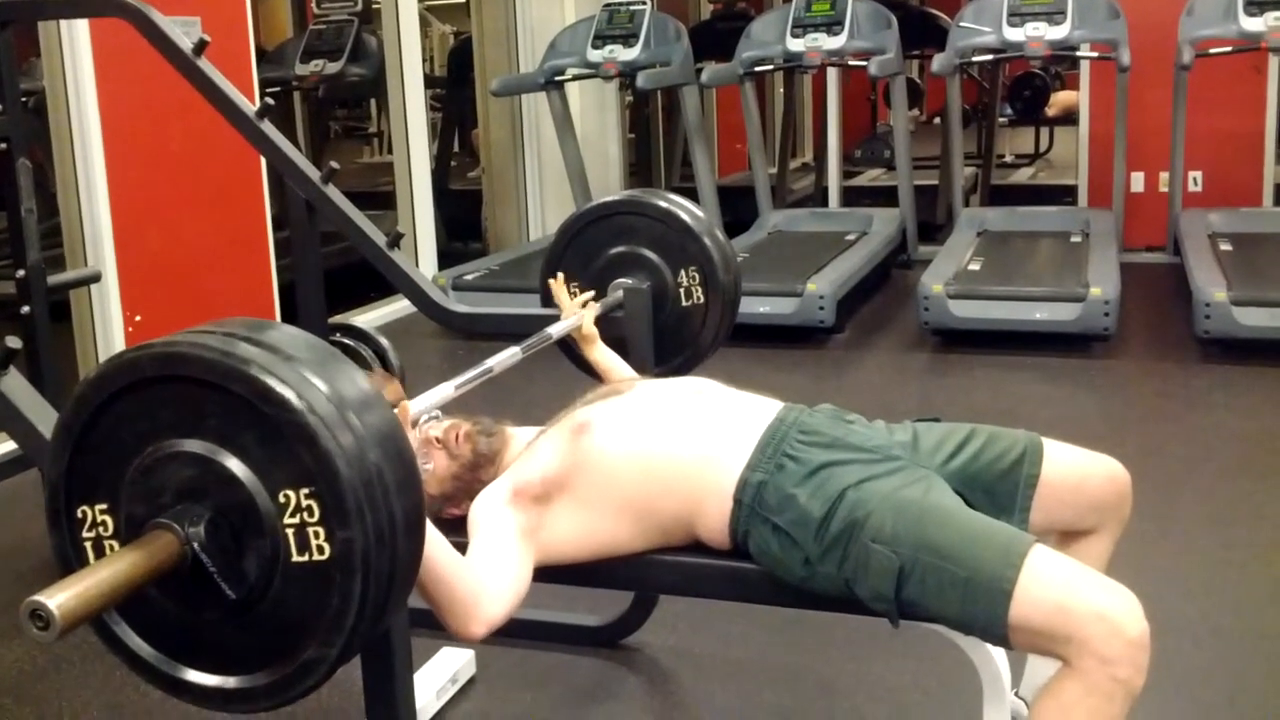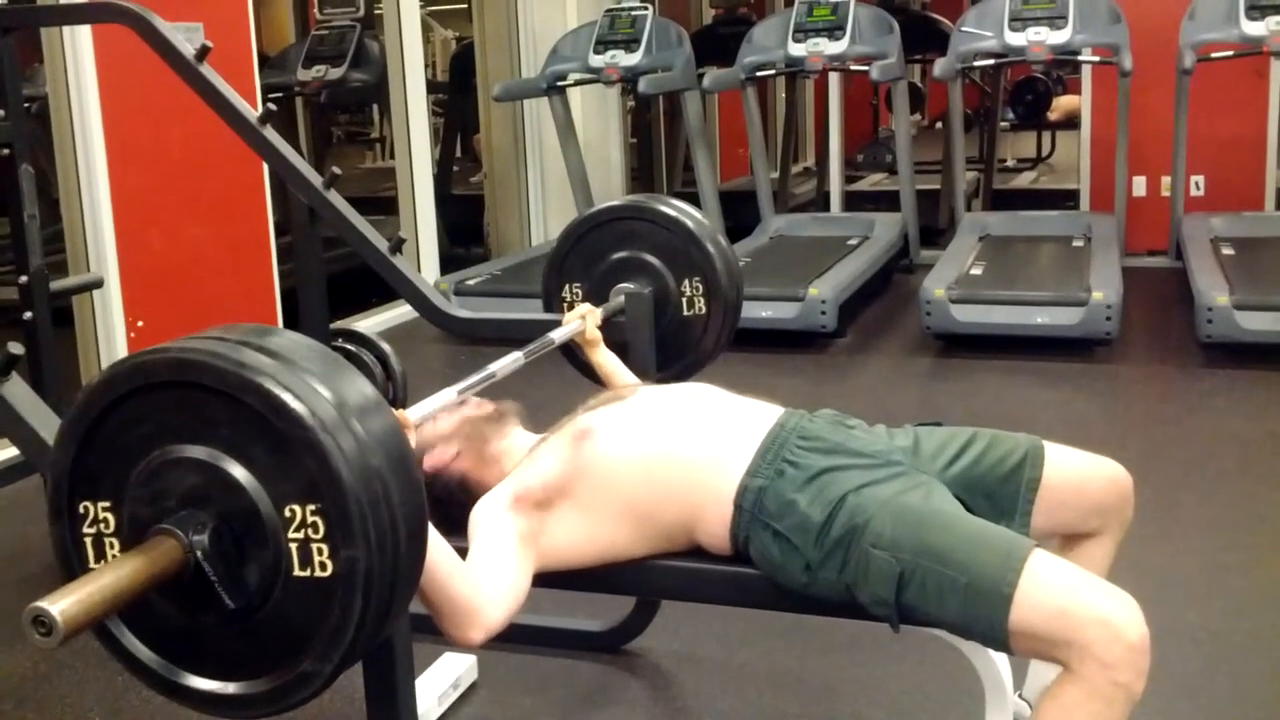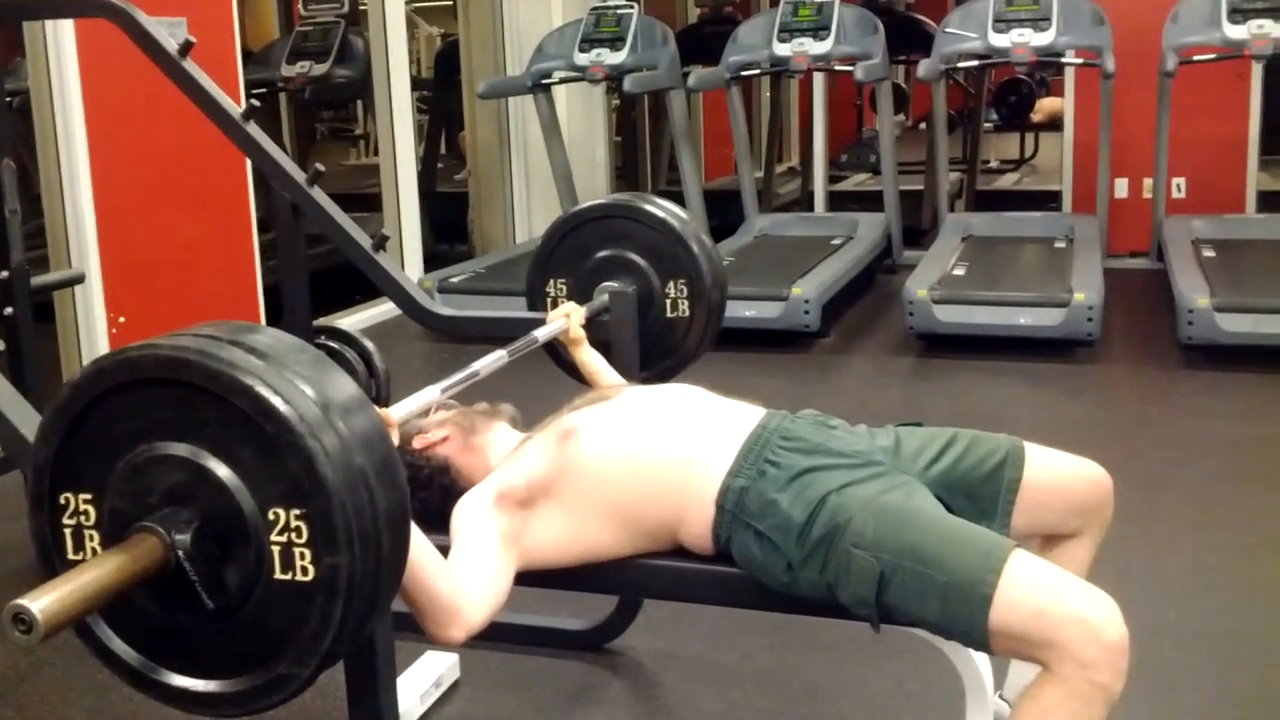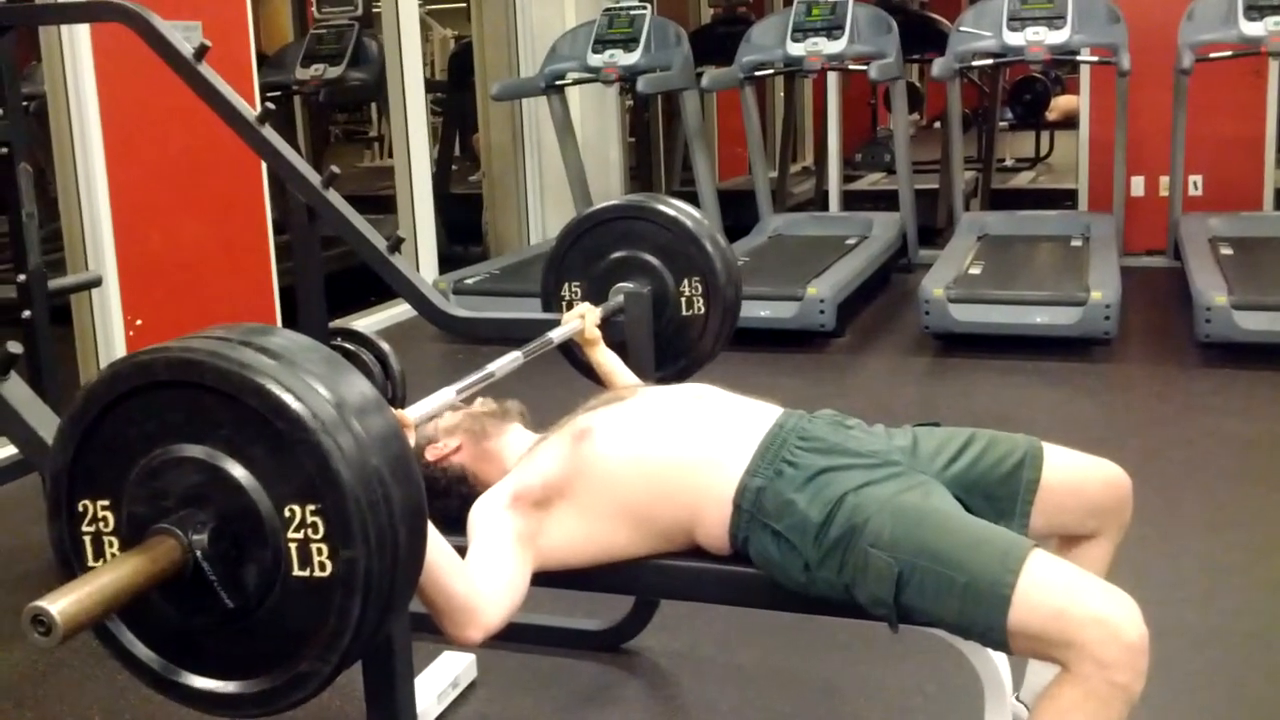
dt=0.4s
person 1, frame 1
left shoulder: (548, 445)
right shoulder: (503, 507)
right elbow: (478, 611)
left wrist: (590, 339)
left knee: (1105, 491)
right knee: (1113, 634)
person 1, frame 2
left shoulder: (555, 453)
right shoulder: (508, 510)
right elbow: (476, 616)
left wrist: (594, 347)
left knee: (1106, 493)
right knee: (1114, 639)
person 1, frame 3
left shoulder: (545, 454)
right shoulder: (490, 507)
right elbow: (456, 615)
left wrist: (578, 345)
left knee: (1087, 493)
right knee: (1092, 639)
person 1, frame 4
left shoulder: (559, 454)
right shoulder: (508, 506)
right elbow: (476, 615)
left wrist: (595, 347)
left knee: (1106, 493)
right knee: (1113, 639)
